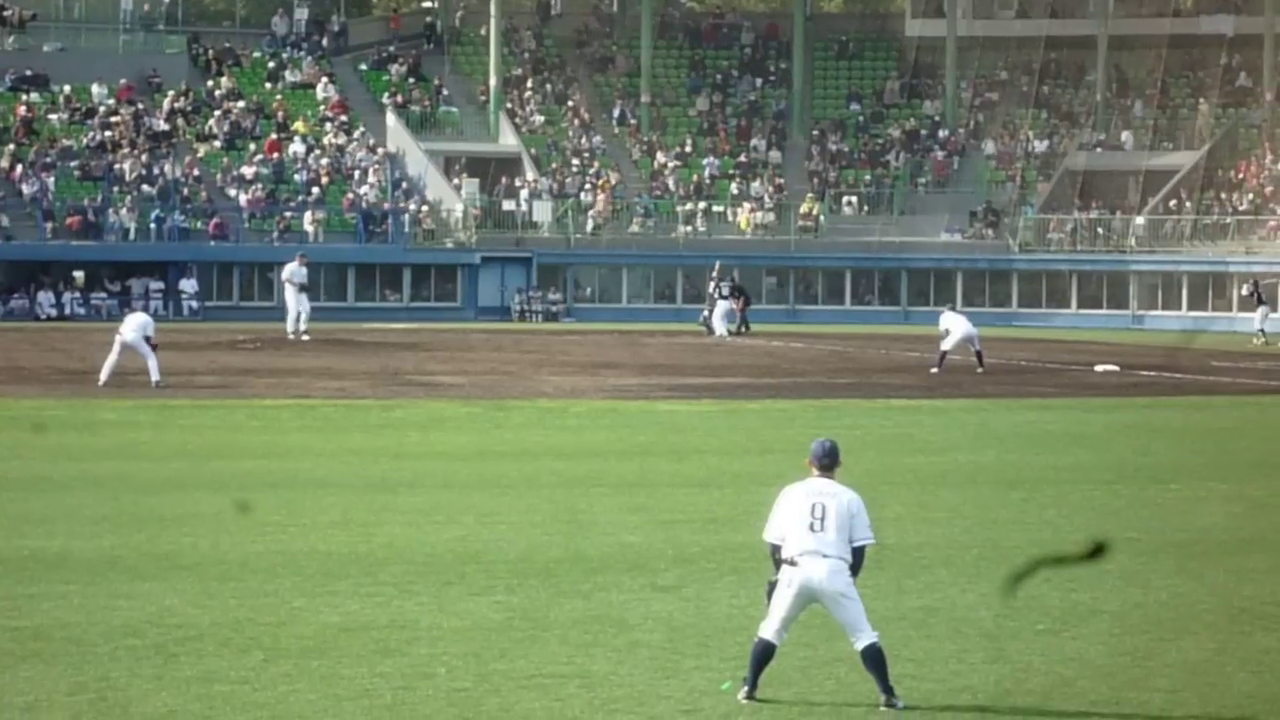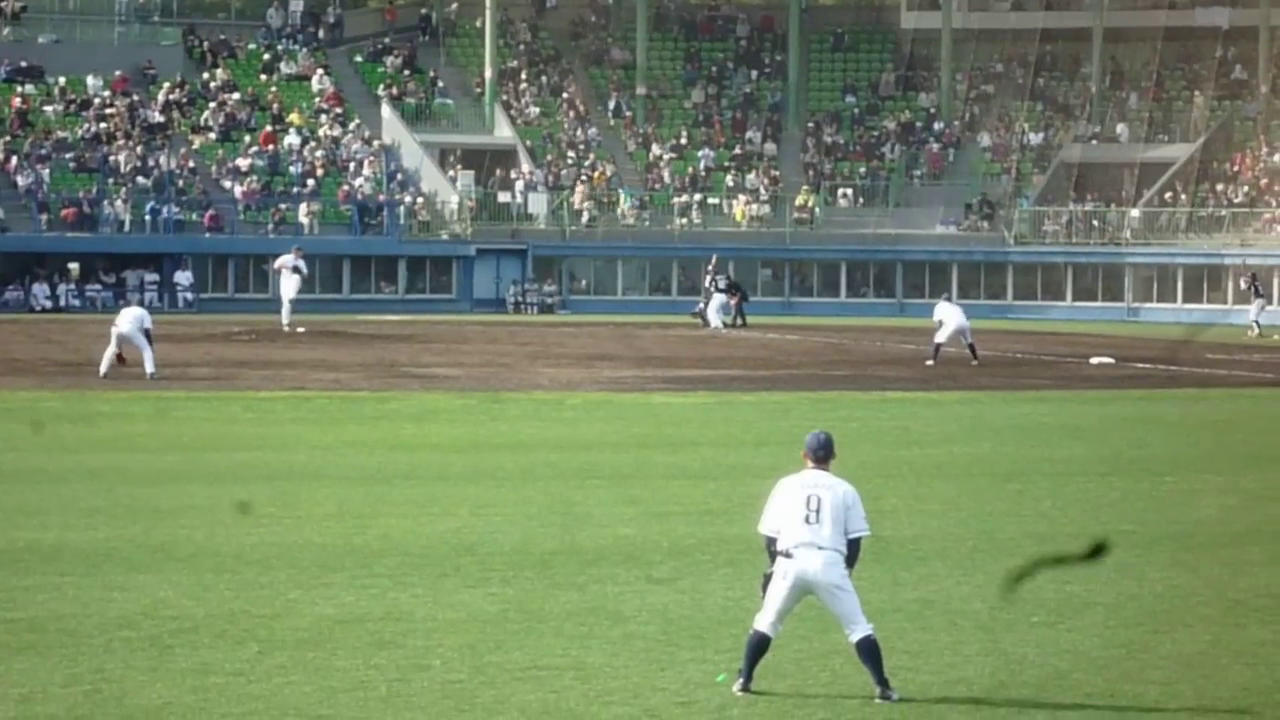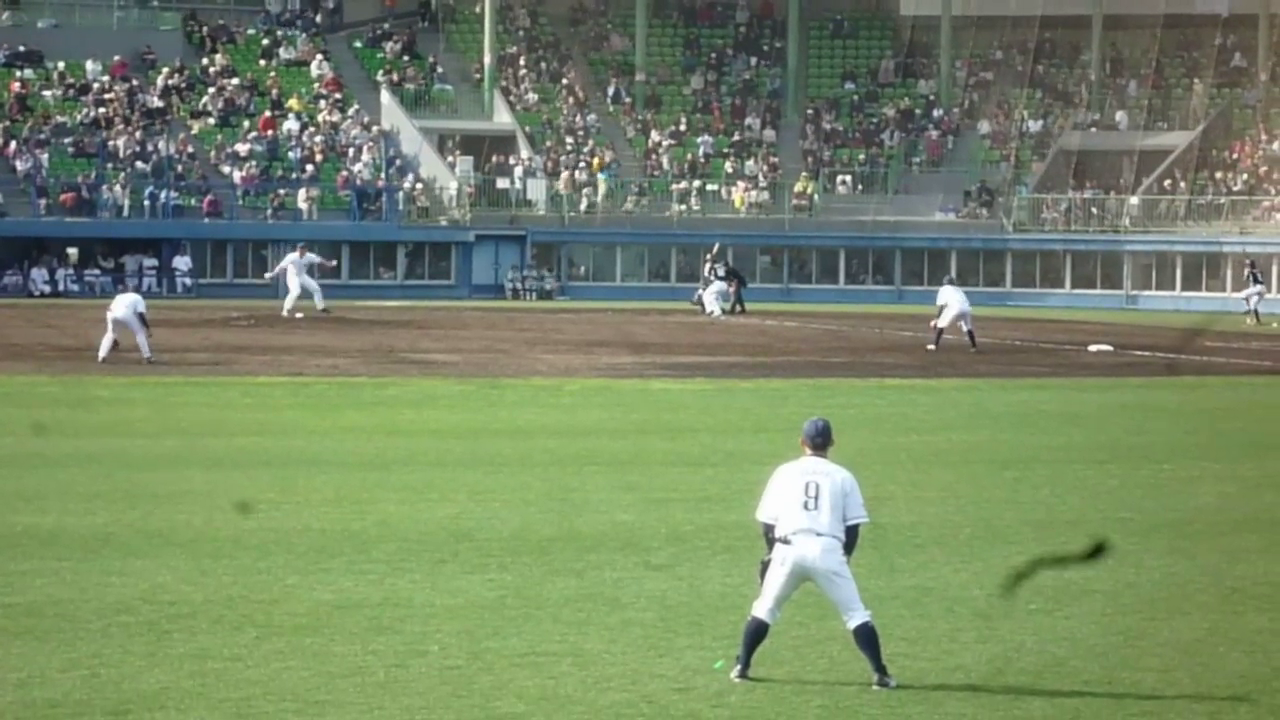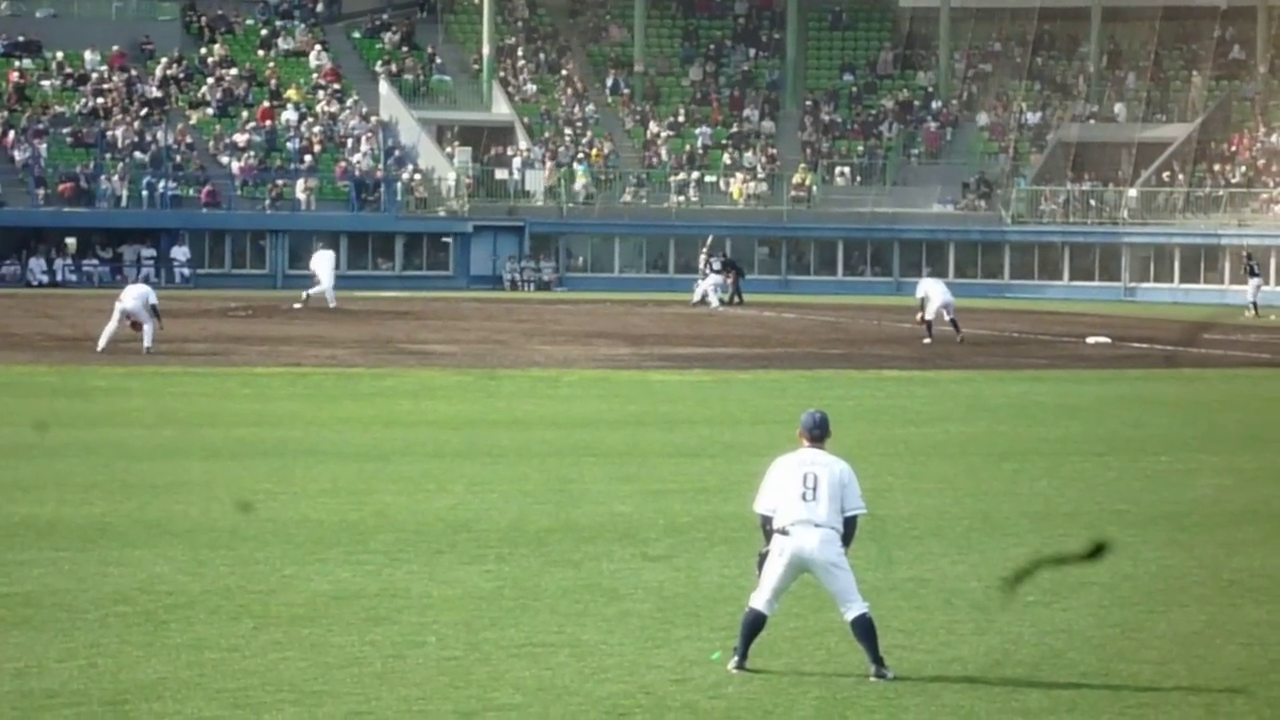
dt=0.5s
person 1, frame 1
left shoulder: (791, 492)
right shoulder: (849, 497)
left elbow: (774, 542)
right elbow: (859, 546)
left wrist: (780, 574)
right wrist: (850, 577)
left hip: (796, 571)
right hip: (834, 572)
left knee: (771, 631)
right knee: (863, 635)
left ankle: (748, 688)
right ankle: (887, 695)
person 1, frame 2
left shoulder: (786, 485)
right shoulder: (845, 489)
left elbow: (770, 535)
right elbow: (855, 539)
left wrist: (775, 566)
right wrist: (846, 570)
left hip: (791, 563)
right hip: (829, 565)
left knee: (766, 623)
right knee: (858, 627)
left ankle: (744, 680)
right ankle: (882, 687)
person 1, frame 3
left shoulder: (784, 472)
right shoulder: (842, 476)
left elbow: (768, 521)
right elbow: (853, 525)
left wrist: (773, 553)
right wrist: (844, 556)
left hip: (789, 550)
right hip: (827, 551)
left knee: (764, 609)
right knee: (856, 614)
left ankle: (741, 667)
right ankle: (880, 673)
person 1, frame 4
left shoulder: (782, 463)
right shoulder: (840, 467)
left elbow: (765, 514)
right elbow: (851, 517)
left wrist: (770, 545)
right wrist: (842, 547)
left hip: (787, 541)
right hip: (825, 542)
left knee: (762, 600)
right knee: (853, 605)
left ankle: (739, 658)
right ankle: (877, 665)
